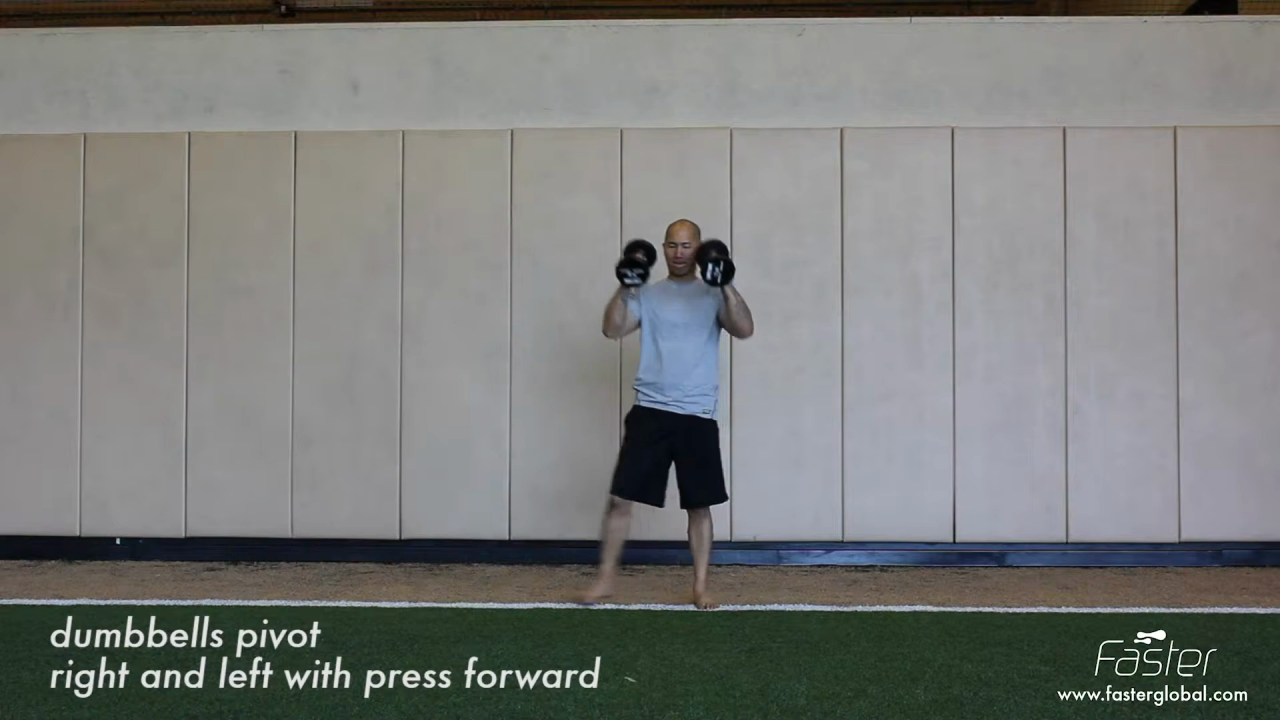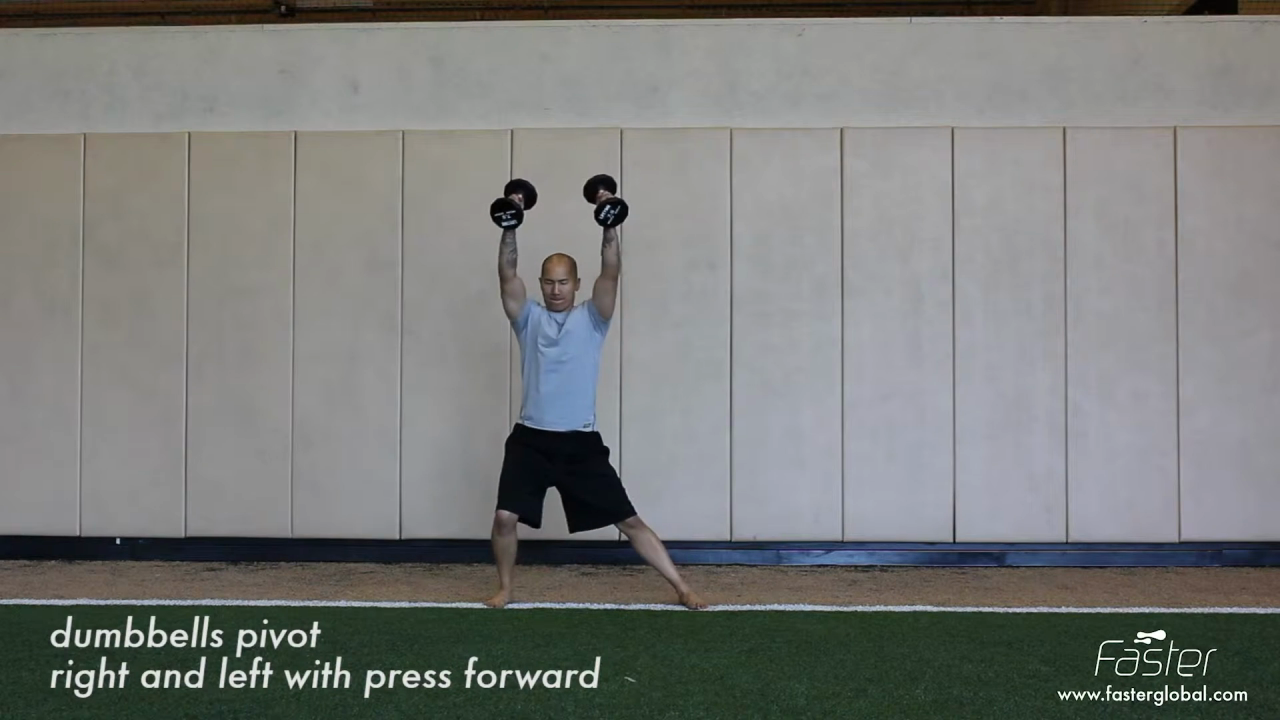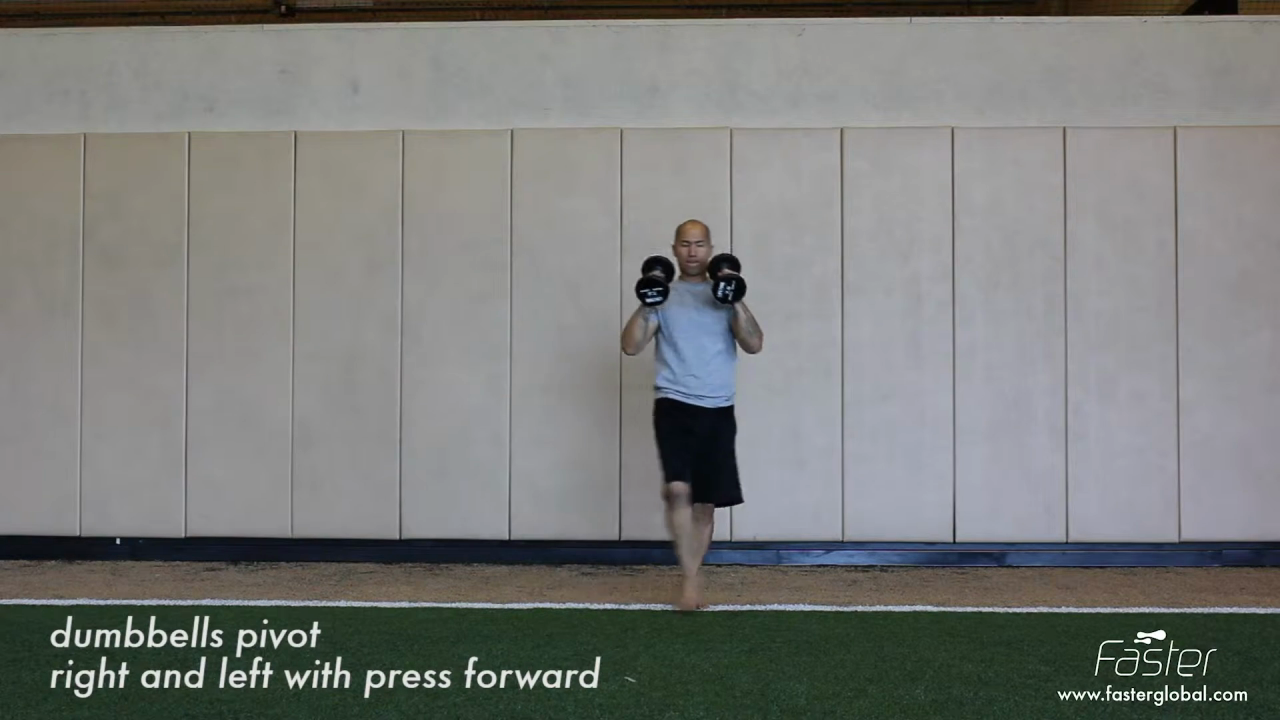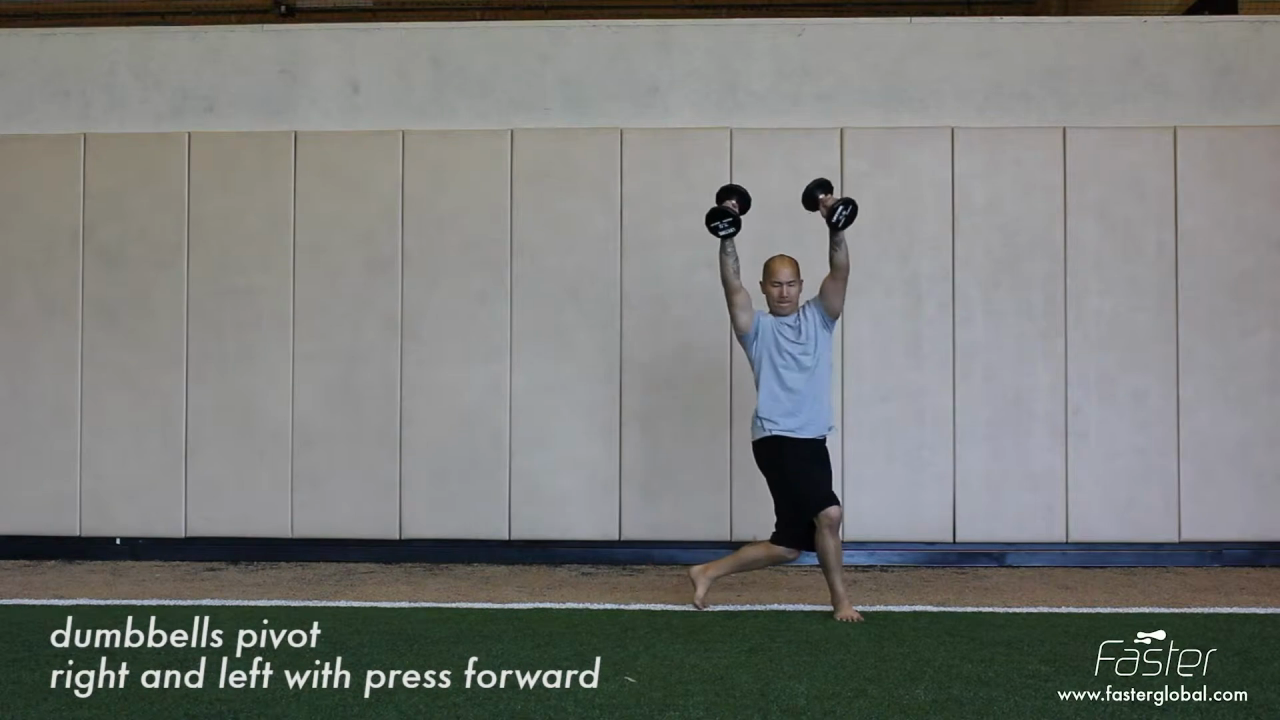
dt=1s
person 1, frame 1
left shoulder: (715, 295)
right shoulder: (648, 296)
left elbow: (744, 329)
right elbow: (612, 329)
left wrist: (725, 284)
right wrist: (626, 284)
left hip: (697, 417)
right hip: (650, 412)
left knee: (700, 506)
right knee: (620, 499)
left ankle: (701, 585)
right ankle: (606, 578)
person 1, frame 2
left shoulder: (591, 318)
right shoulder: (529, 318)
left elbow: (611, 273)
right elbow: (507, 275)
left wrist: (609, 227)
right wrist: (510, 227)
left hip: (581, 442)
right hip: (531, 440)
left knee: (629, 520)
right knee: (505, 519)
left ankle: (681, 588)
right ankle: (506, 588)
person 1, frame 3
left shoulder: (724, 297)
right shoulder: (663, 298)
left elbow: (754, 344)
right elbow: (630, 346)
left wrist: (736, 301)
right wrist: (645, 305)
left hip: (719, 410)
right hip: (675, 406)
left knee: (706, 501)
right knee: (677, 489)
left ankle: (687, 582)
right ankle: (693, 578)
person 1, frame 4
left shoulder: (819, 317)
right shoulder: (757, 326)
left elbow: (840, 272)
right elbow: (732, 285)
left wrist: (835, 226)
right wrist: (726, 235)
left hip: (812, 441)
right hip: (776, 441)
left knee: (789, 544)
right knee: (829, 514)
left ankle: (708, 572)
right ankle: (840, 599)
